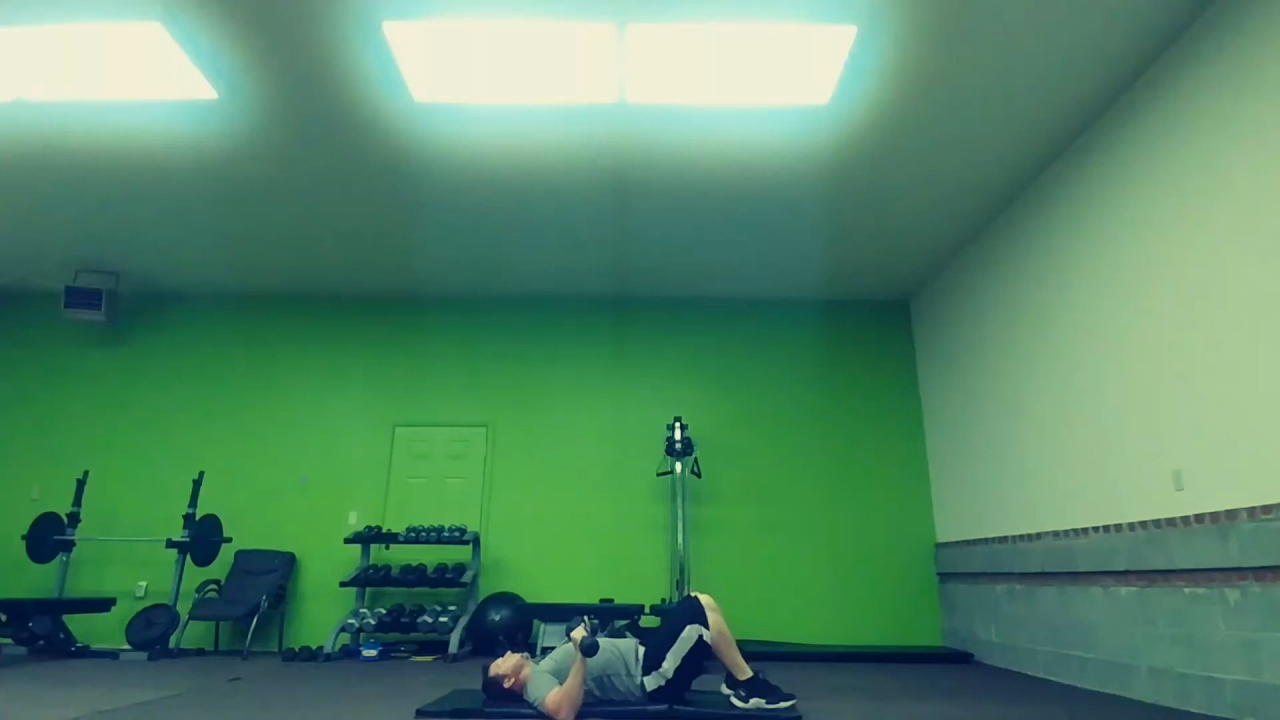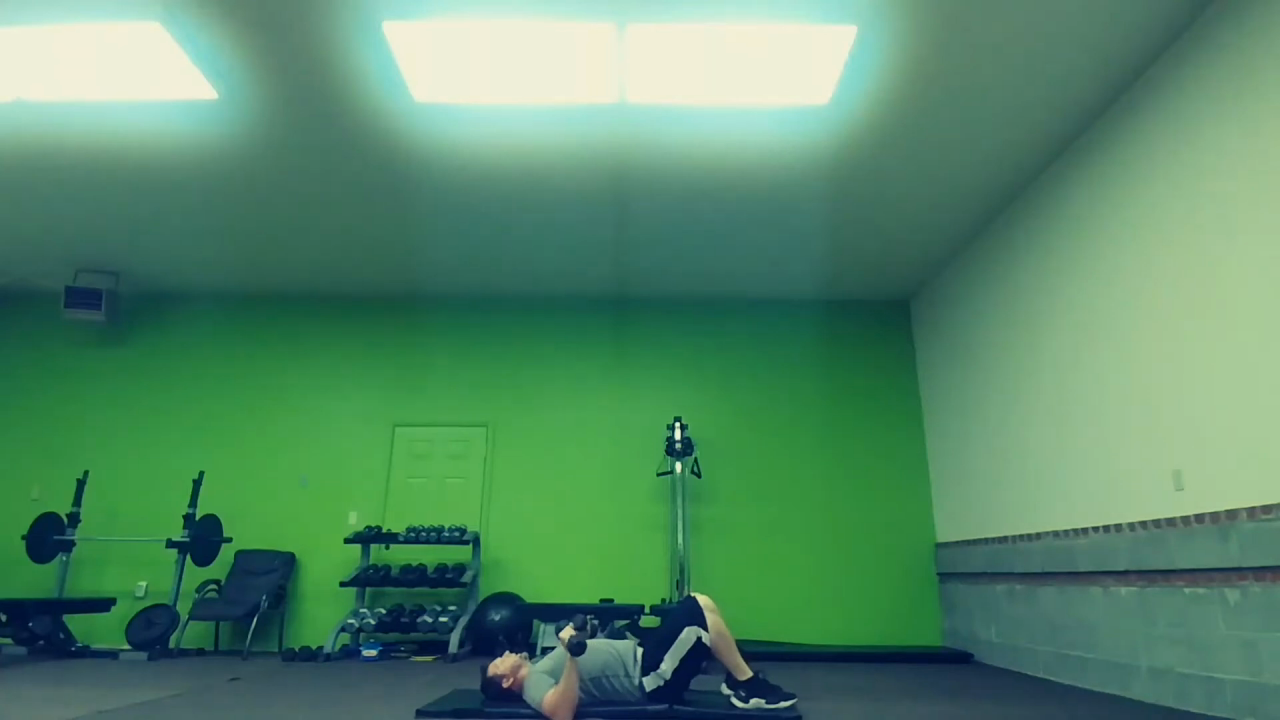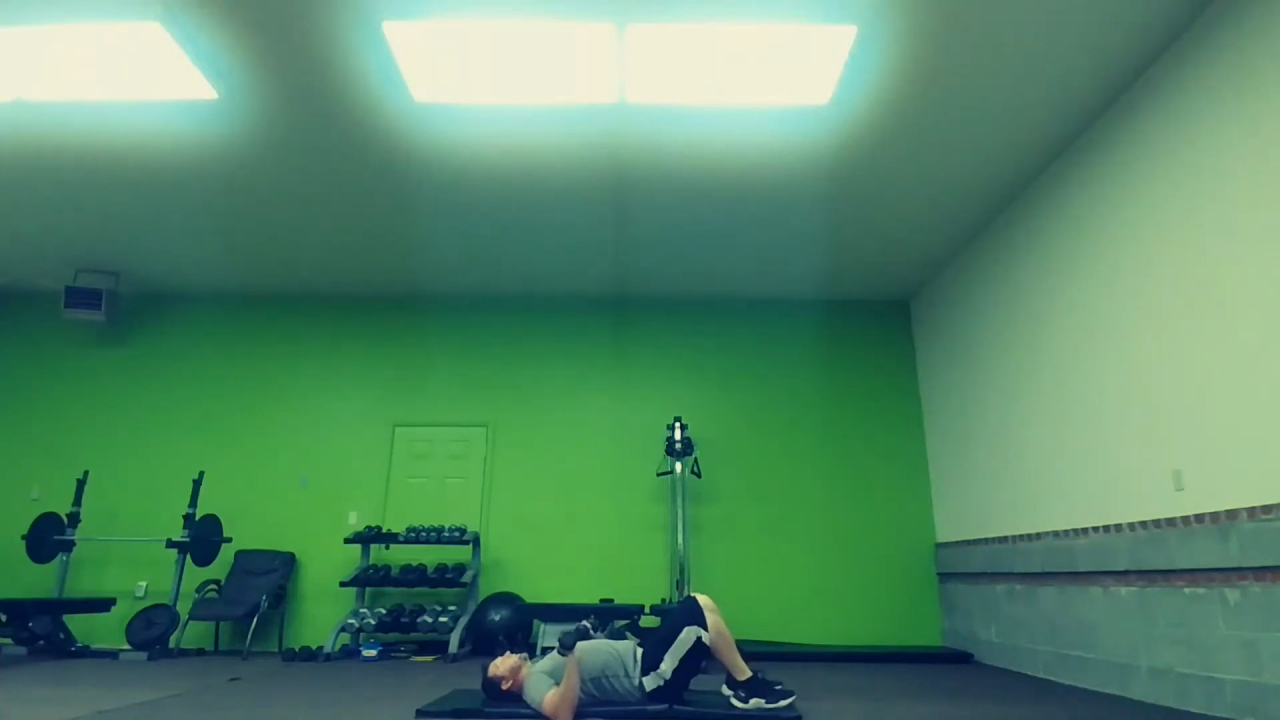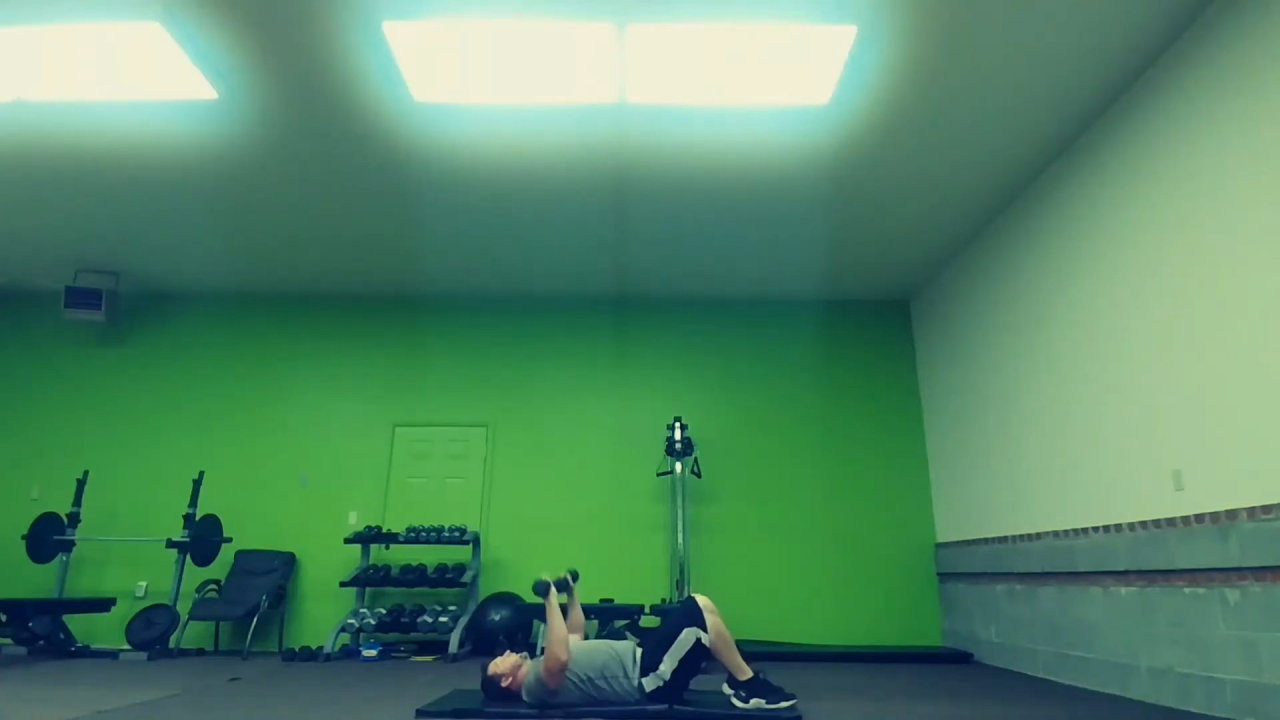
dt=0.4s
person 1, frame 1
left shoulder: (543, 670)
right shoulder: (536, 684)
left wrist: (583, 639)
right wrist: (581, 654)
left hip: (643, 660)
right hip: (650, 679)
left knee: (700, 604)
right knee: (700, 612)
left ankle: (737, 680)
right ankle: (749, 688)
person 1, frame 2
left shoulder: (540, 670)
right shoulder: (533, 683)
right wrist: (571, 655)
left hip: (642, 661)
right hip: (648, 680)
left knee: (698, 605)
right knee: (699, 613)
left ankle: (738, 680)
right ankle: (749, 687)
person 1, frame 3
left shoulder: (542, 670)
right shoulder: (534, 684)
left wrist: (581, 639)
right wrist: (571, 657)
left hip: (641, 661)
right hip: (649, 679)
left knee: (699, 604)
right knee: (699, 613)
left ankle: (739, 681)
right ankle: (748, 688)
person 1, frame 4
left shoulder: (541, 671)
right shoulder: (535, 687)
left elbow: (575, 634)
right elbow: (559, 657)
left wrist: (571, 594)
right wrist: (551, 602)
left hip: (640, 661)
right hip: (647, 680)
left knee: (698, 605)
right knee: (699, 612)
left ankle: (741, 680)
right ankle: (749, 686)
